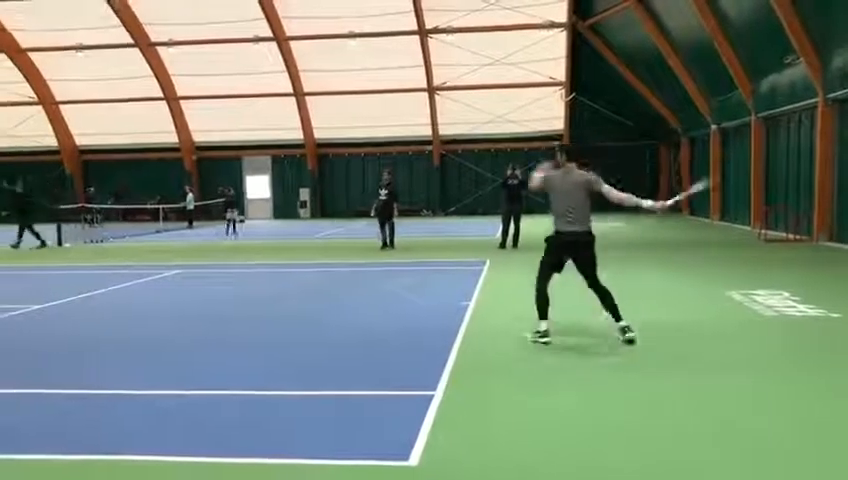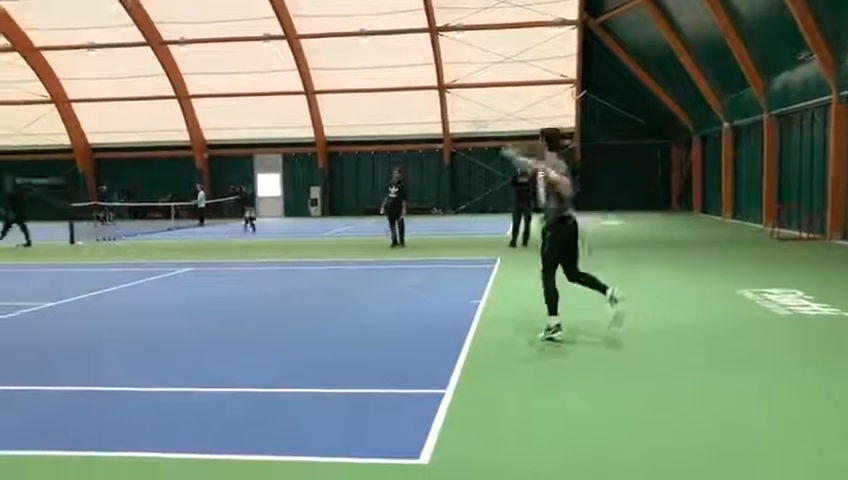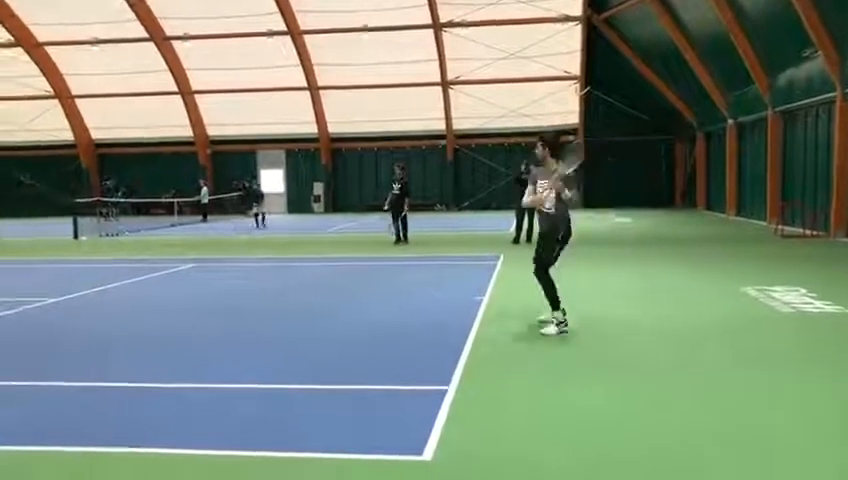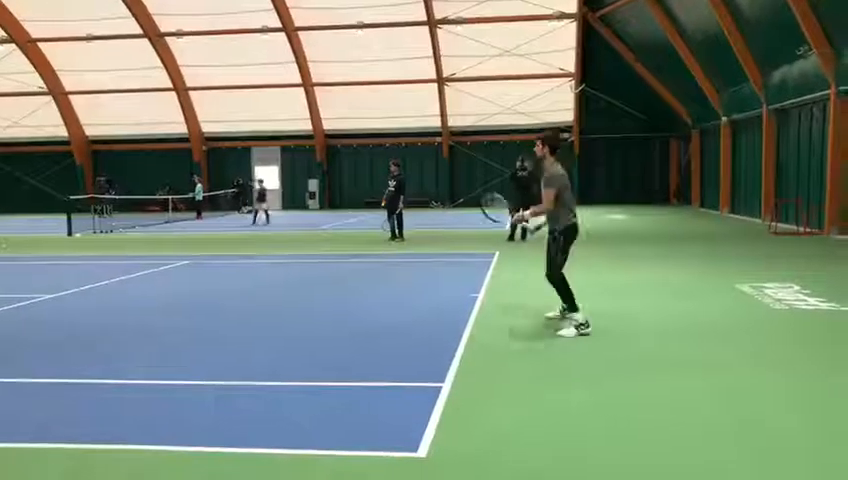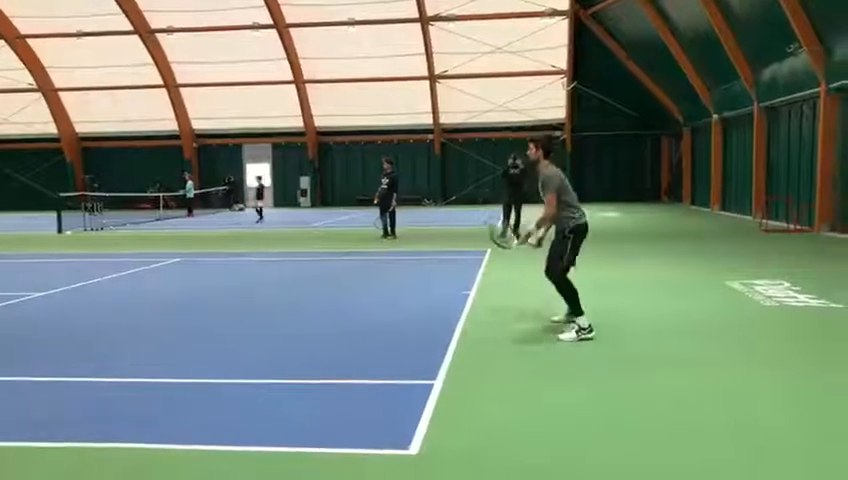
dt=0.4s
person 1, frame 1
left shoulder: (551, 176)
right shoulder: (588, 178)
left elbow: (533, 186)
right elbow: (616, 196)
left wrist: (540, 172)
right wrist: (649, 204)
left hip: (561, 239)
right hip: (585, 238)
left knee: (542, 281)
right knee: (595, 285)
left ankle: (542, 330)
right ankle: (623, 327)
person 1, frame 2
left shoulder: (558, 165)
right shoulder: (545, 163)
left elbow: (567, 192)
right elbow: (525, 163)
left wrist: (550, 173)
left hip: (559, 225)
right hip: (566, 224)
left knee: (548, 274)
right knee: (573, 273)
left ankle: (553, 325)
right ankle: (610, 294)
person 1, frame 3
left shoulder: (562, 174)
right shoulder: (536, 172)
left elbow: (570, 201)
right elbow: (526, 200)
left wrist: (563, 191)
right wrist: (533, 200)
left hip: (559, 231)
right hip: (545, 230)
left knee: (541, 271)
right knee: (540, 270)
left ankle: (561, 320)
right ankle: (558, 311)
person 1, frame 4
left shoulder: (554, 173)
right shoulder: (550, 170)
left elbow: (547, 206)
left wrist: (525, 215)
right wrist: (538, 219)
left hip: (565, 228)
right hip: (558, 227)
left knee: (552, 273)
right knee: (554, 271)
left ankle: (581, 322)
right ankle: (566, 308)
person 1, frame 5
left shoulder: (549, 175)
right shoulder: (546, 173)
left elbow: (550, 211)
left wrist: (533, 229)
right wrist: (542, 231)
left hip: (573, 228)
right hip: (565, 228)
left knee: (557, 273)
right knee: (552, 271)
left ankle: (583, 326)
right ankle: (573, 311)
